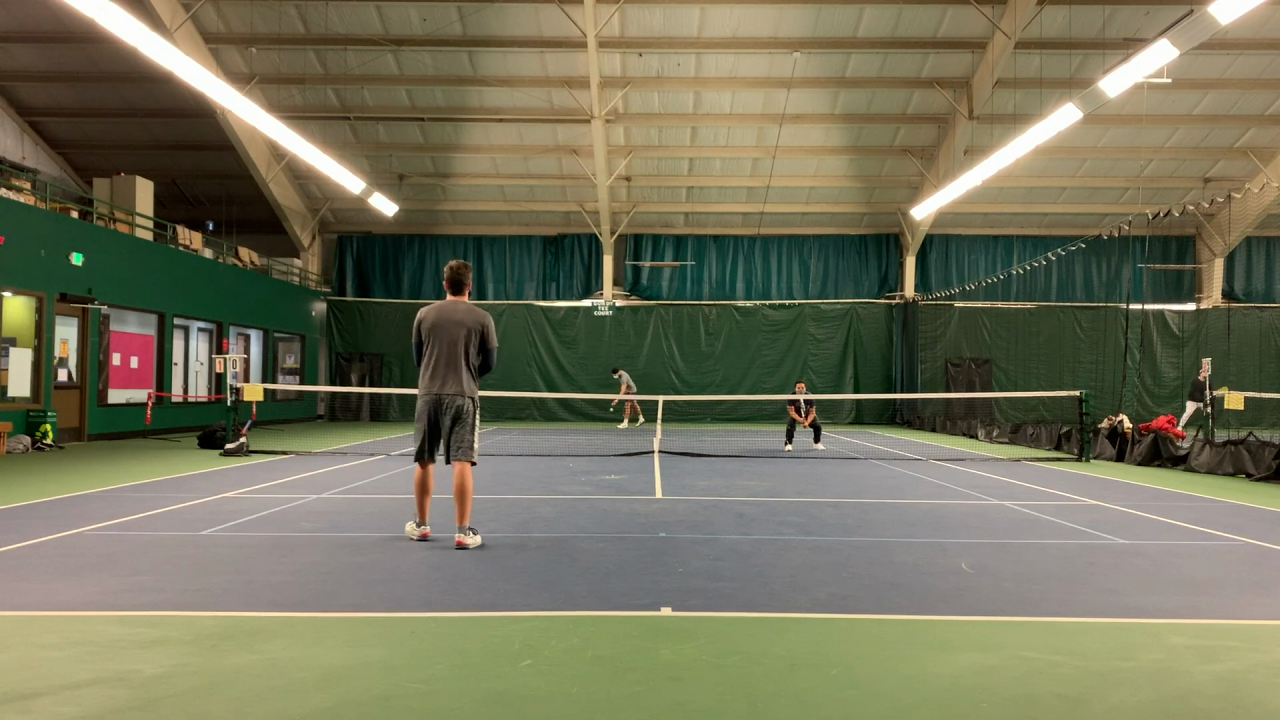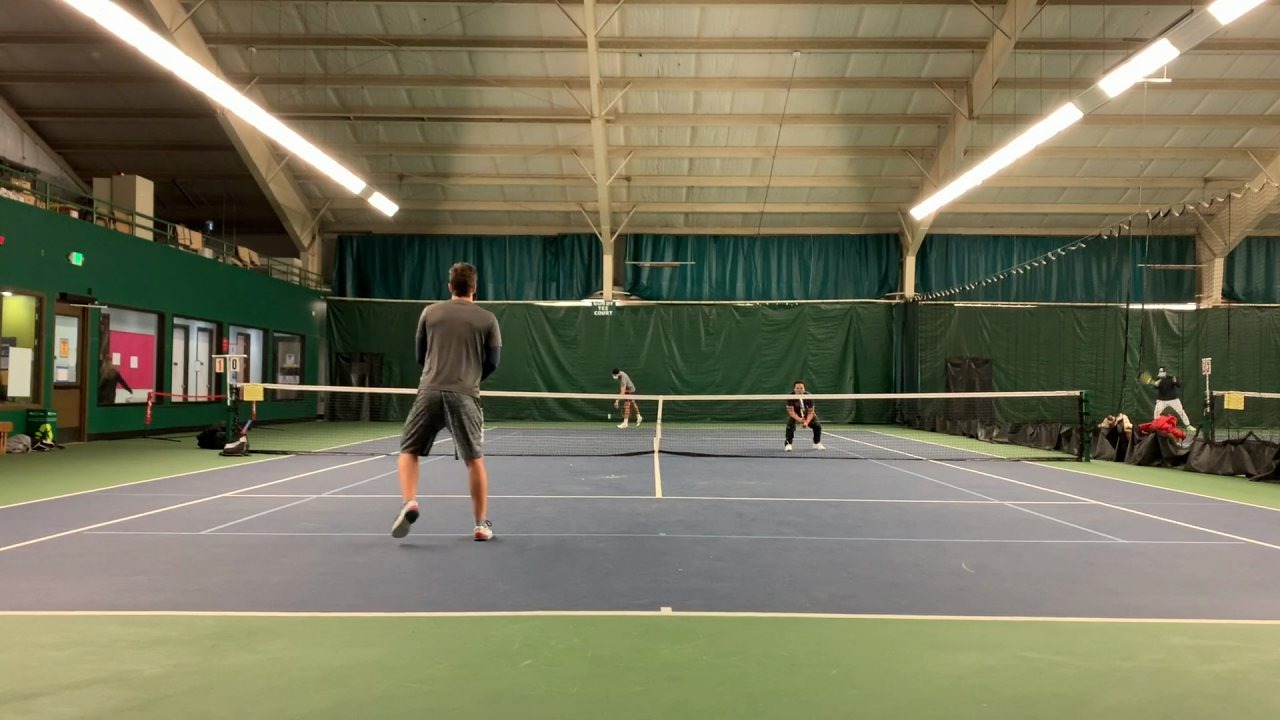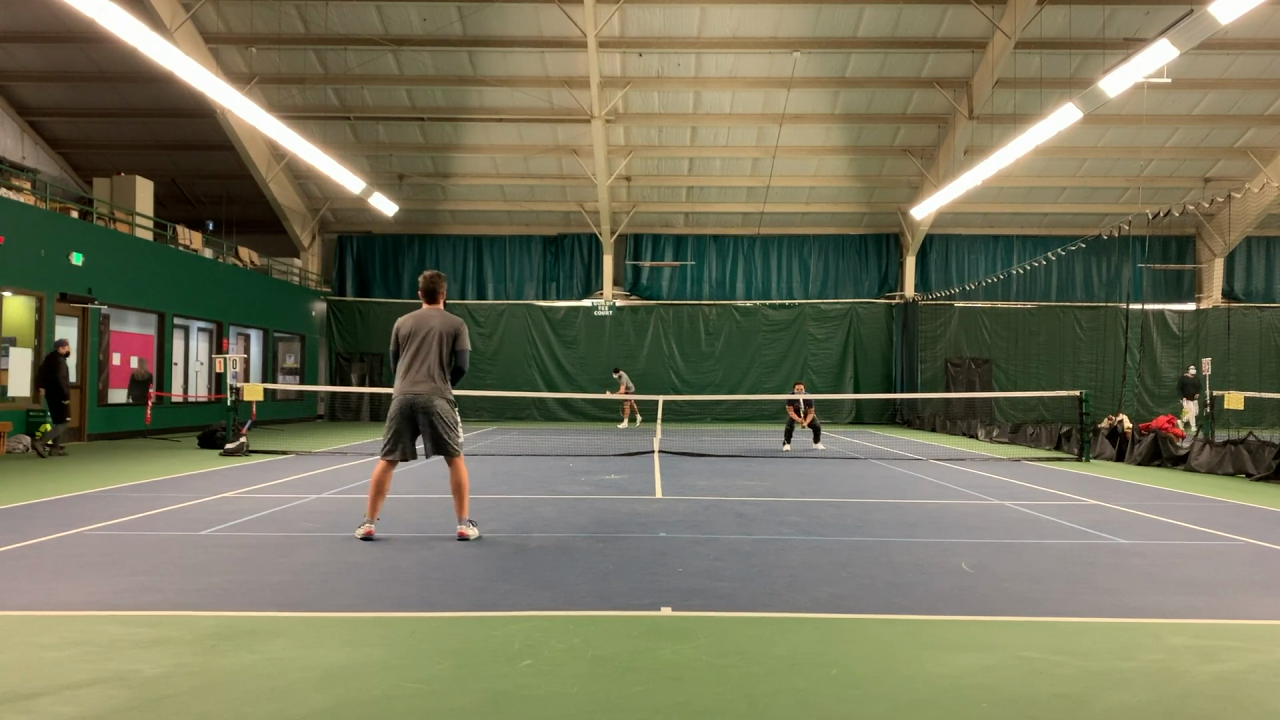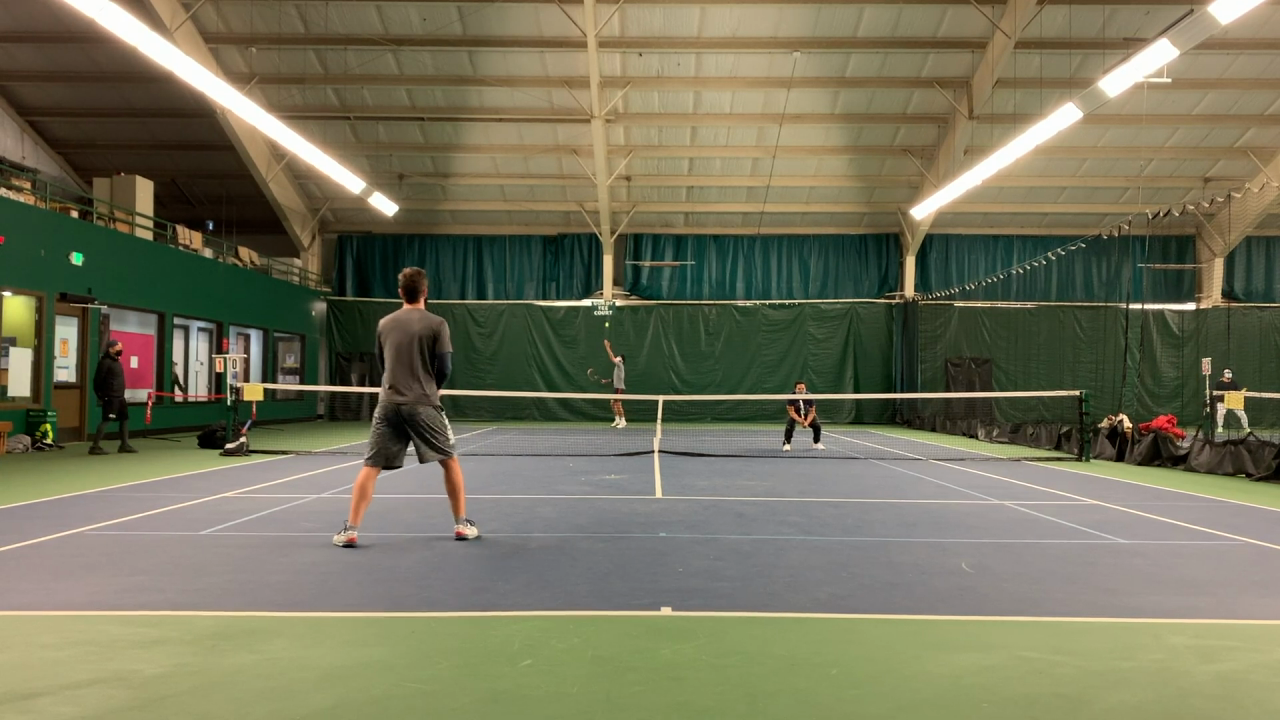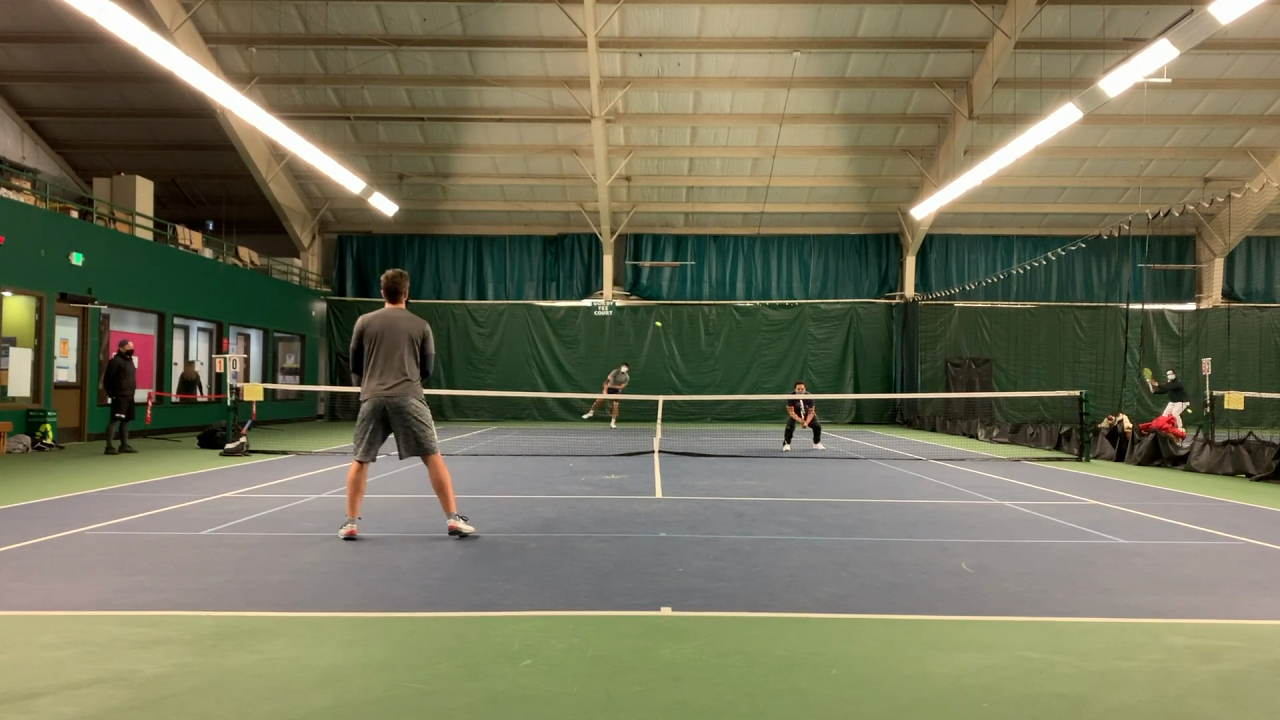
dt=1s
person 1, frame 1
left shoulder: (424, 314)
right shoulder: (482, 318)
left elbow: (418, 356)
right elbow: (489, 363)
left hip: (428, 395)
right hip: (462, 397)
left knee: (424, 463)
right knee: (462, 463)
left ankle: (421, 524)
right ankle: (463, 531)
person 1, frame 2
left shoulder: (429, 313)
right shoulder: (487, 319)
left elbow: (420, 355)
right elbow: (492, 362)
left hip: (430, 392)
right hip: (465, 395)
left knee: (408, 451)
right knee: (474, 460)
left ankle: (409, 503)
right ankle: (481, 524)
person 1, frame 3
left shoulder: (402, 323)
right shoulder: (456, 324)
left elbow: (394, 362)
right elbow: (462, 366)
left hip: (402, 396)
right hip: (436, 398)
left knee: (387, 461)
right knee: (455, 460)
left ankle: (369, 523)
right ankle: (464, 524)
person 1, frame 4
left shoulder: (384, 324)
right shoulder: (437, 324)
right elbow: (444, 369)
left hip: (388, 404)
right hip: (423, 404)
left knee: (371, 467)
right knee: (450, 461)
left ankle: (350, 530)
right ankle: (461, 524)
person 1, frame 5
left shoulder: (364, 322)
right shoulder: (421, 326)
left elbow: (355, 365)
right elbow: (427, 369)
left hip: (373, 399)
right hip: (409, 399)
left knee: (360, 461)
right knee: (432, 457)
left ankle: (350, 523)
right ankle: (453, 519)
